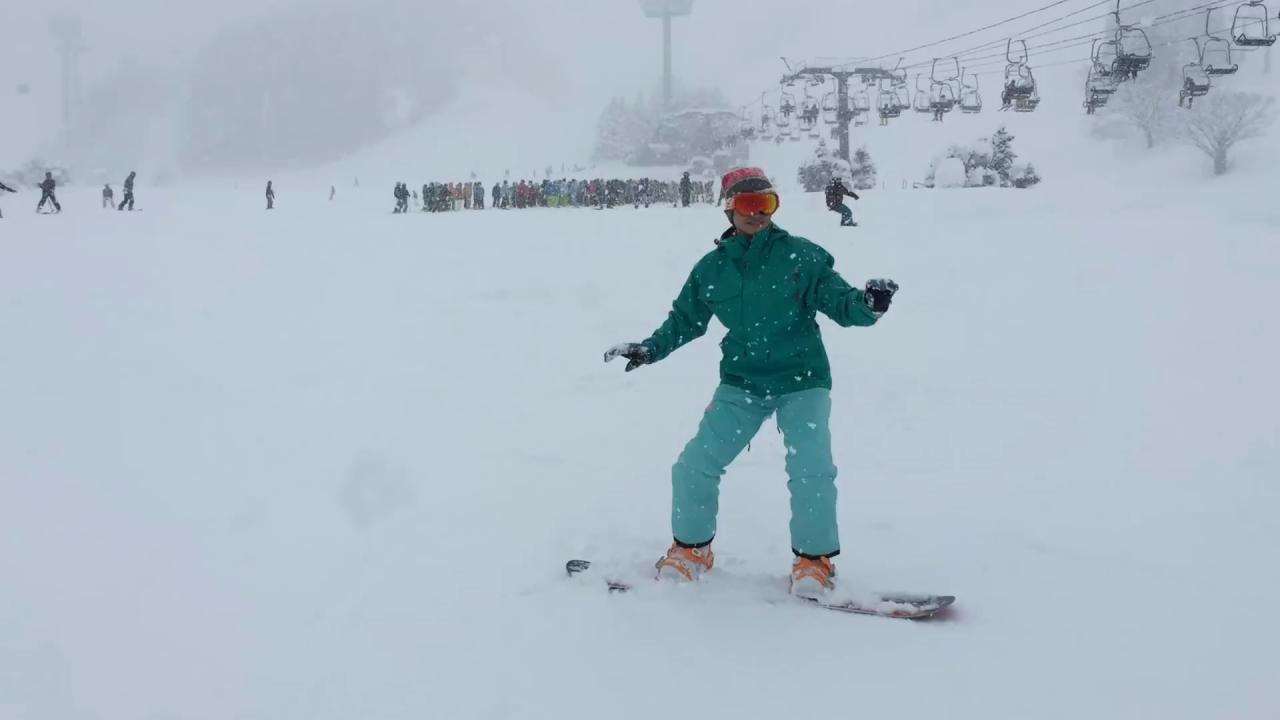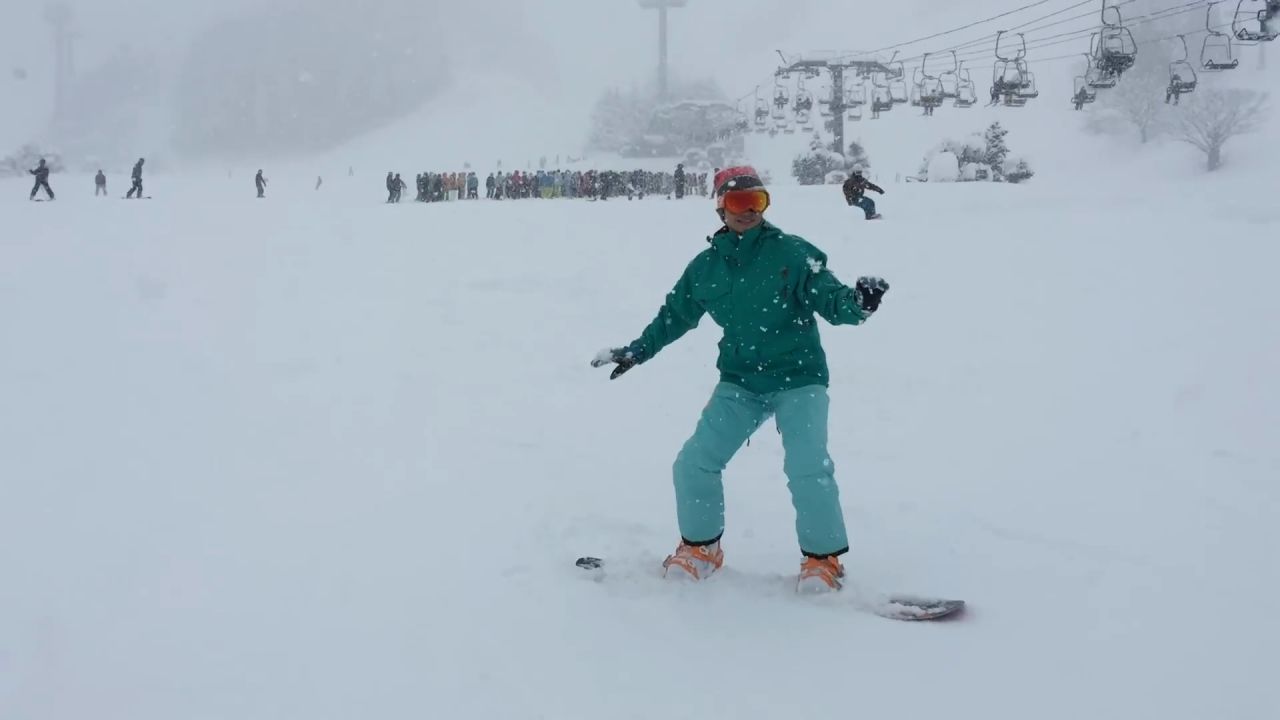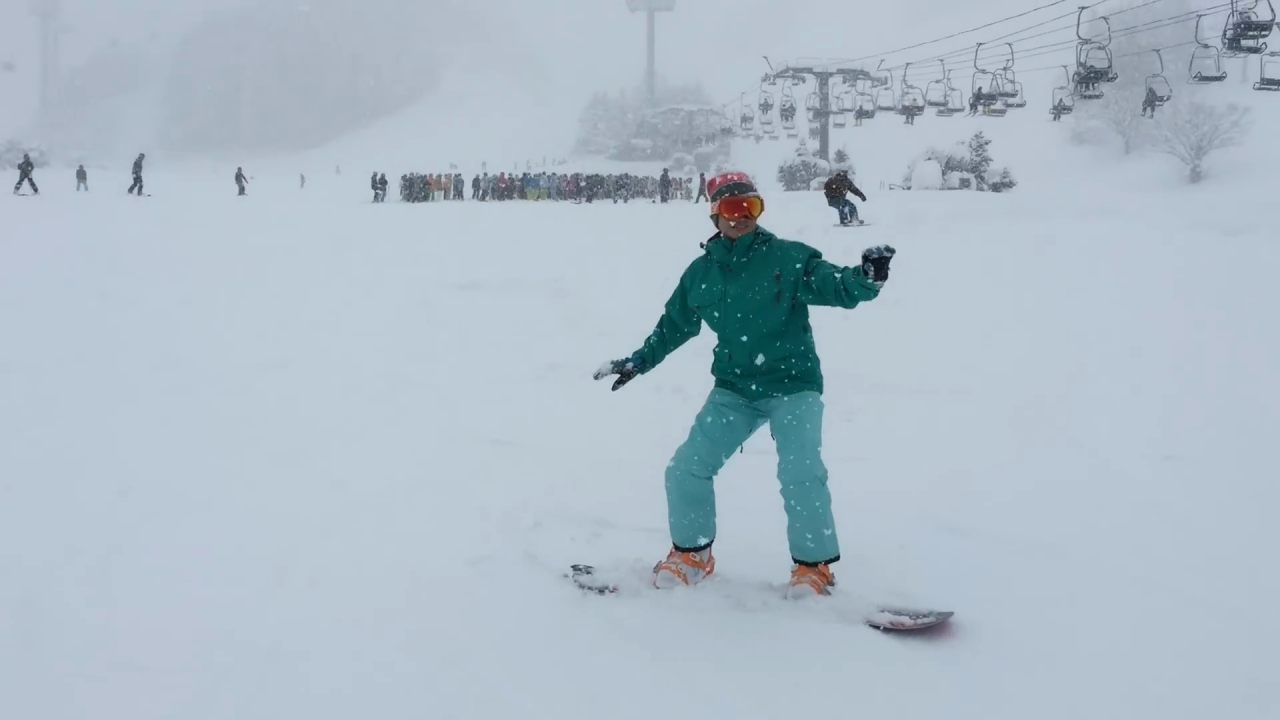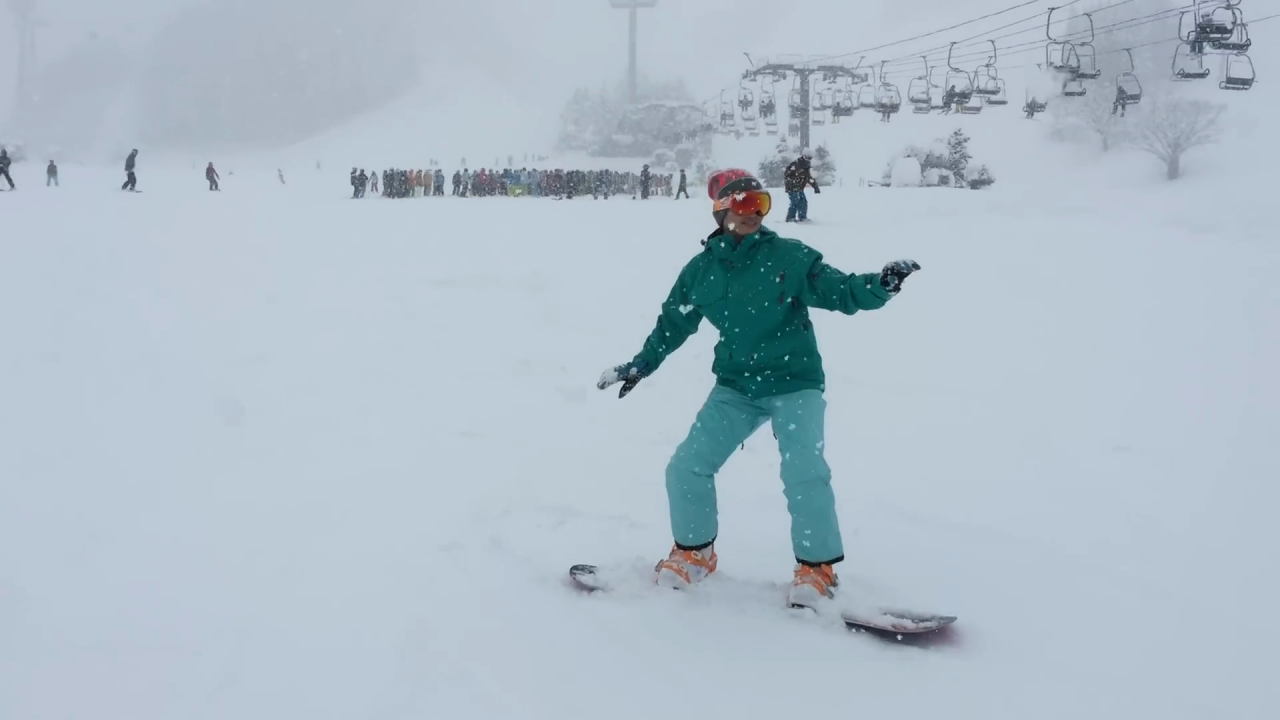
dt=0.4s
person 1, frame 1
left shoulder: (802, 256)
right shoulder: (712, 267)
left elbow: (839, 302)
right elbow: (685, 319)
left wrist: (868, 303)
right wrist: (651, 348)
left hip: (802, 381)
right hip: (741, 383)
left knee: (811, 469)
right knee: (694, 467)
left ankle: (813, 560)
right ankle: (691, 549)
person 1, frame 2
left shoulder: (794, 253)
right shoulder: (705, 266)
left elbow: (829, 300)
right elbow: (676, 314)
left wrist: (858, 302)
right wrist: (637, 351)
left hip: (798, 378)
right hip: (739, 382)
left knee: (808, 467)
right knee: (694, 463)
left ankle: (822, 559)
right ankle: (700, 547)
person 1, frame 3
left shoulder: (789, 258)
right shoulder: (700, 273)
left elbow: (836, 286)
right elbow: (674, 324)
left wrist: (867, 276)
right wrist: (639, 361)
left hip: (793, 384)
right hip: (734, 389)
left knee: (801, 474)
right knee: (685, 469)
left ankle: (812, 567)
right ankle: (692, 553)
person 1, frame 4
left shoulder: (791, 256)
right shoulder: (701, 270)
left elbow: (840, 292)
right elbow: (673, 322)
left wrist: (881, 284)
right wrist: (641, 364)
left hip: (795, 382)
right hip: (735, 386)
left knee: (805, 474)
right knee: (687, 466)
left ankle: (816, 567)
right ankle: (693, 552)
